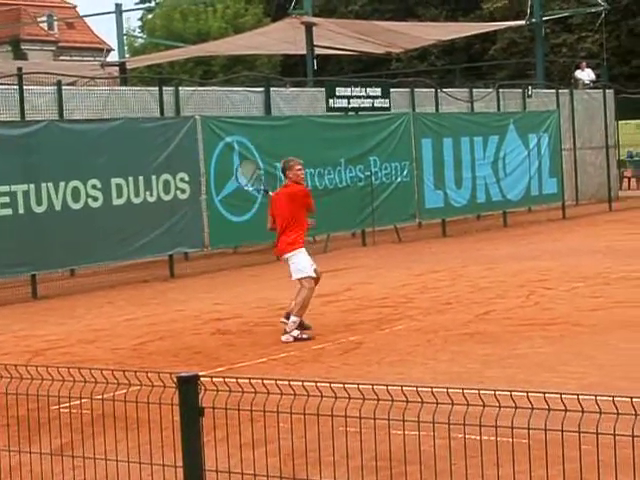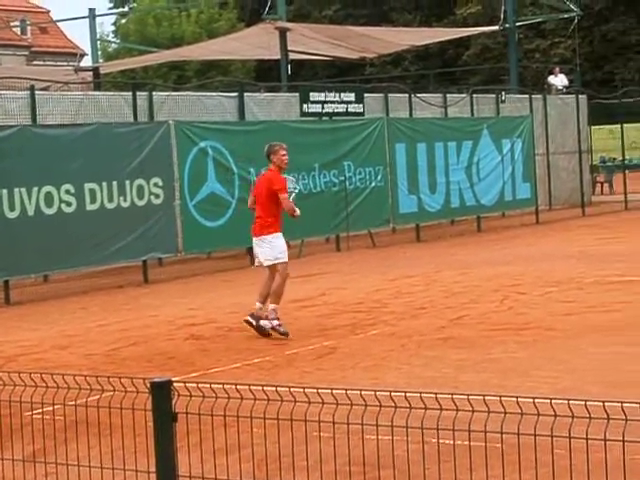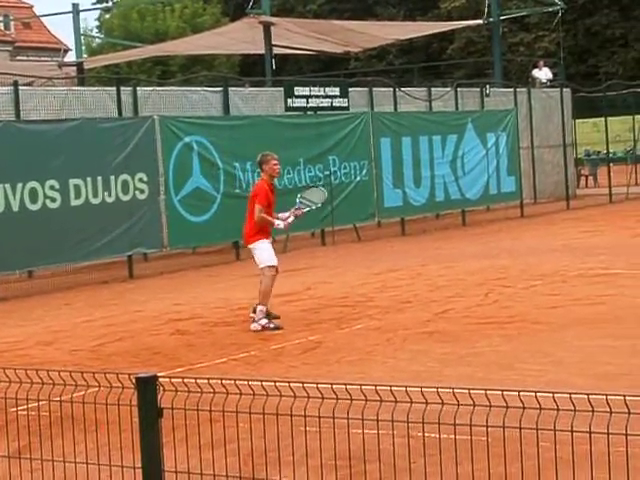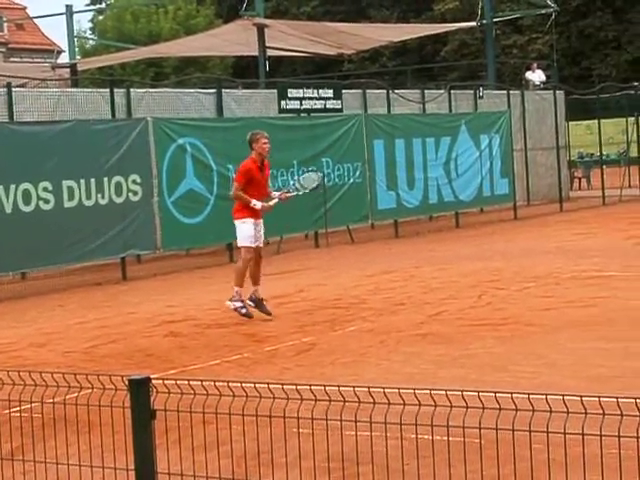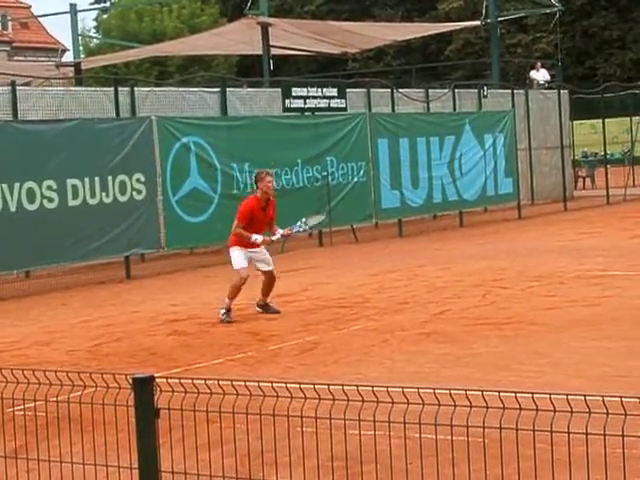
dt=0.3s
person 1, frame 1
left shoulder: (275, 196)
right shoulder: (302, 191)
left elbow: (271, 226)
right elbow: (311, 210)
left hip: (287, 246)
right hip: (294, 247)
left knee: (314, 276)
right knee: (308, 285)
left ankle: (291, 315)
right ankle: (291, 330)
person 1, frame 2
left shoulder: (261, 178)
right shoulder: (278, 179)
left elbow: (251, 204)
right elbow: (287, 207)
right wrist: (296, 211)
left hip: (259, 232)
right hip: (270, 232)
left knee: (273, 273)
right knee: (282, 272)
left ankle: (257, 315)
right ankle: (272, 317)
person 1, frame 3
left shoulder: (267, 187)
right shoulder: (262, 188)
right elbow: (258, 217)
left wrist: (288, 215)
right wrist: (279, 224)
left hip: (262, 236)
right hip: (257, 236)
left knee: (272, 270)
right knee: (270, 273)
left ankle: (261, 308)
right ankle: (260, 319)
person 1, frame 4
left shoulder: (265, 165)
right shoulder: (247, 167)
right elbow: (235, 193)
left wrist: (277, 195)
right wrist: (256, 204)
left hip: (257, 216)
right hip: (244, 215)
left knee: (258, 255)
right knee: (247, 255)
left ankle: (255, 297)
right ankle: (237, 298)
person 1, frame 5
left shoulder: (271, 202)
right shoulder: (248, 205)
left elbow: (271, 225)
right elbow: (235, 231)
left wrist: (280, 232)
right wrist: (256, 238)
left hip: (257, 246)
right hip: (239, 246)
left knee: (270, 276)
right knee: (243, 275)
left ankle: (263, 303)
right ankle: (226, 308)
